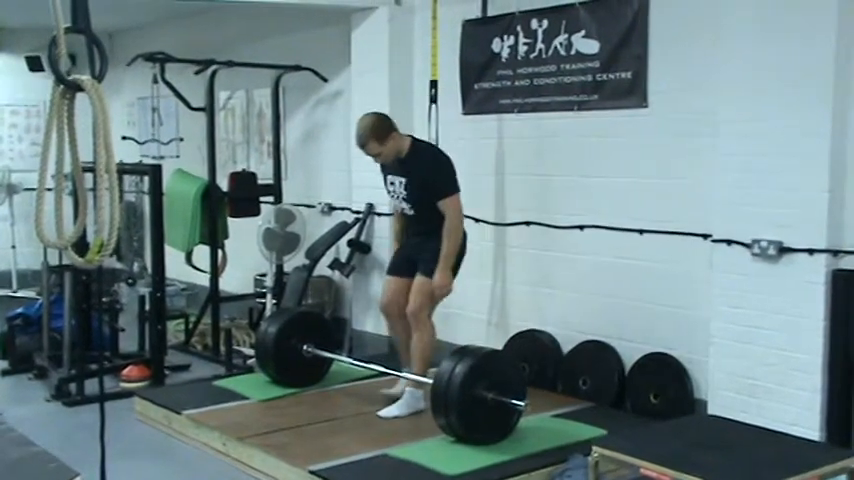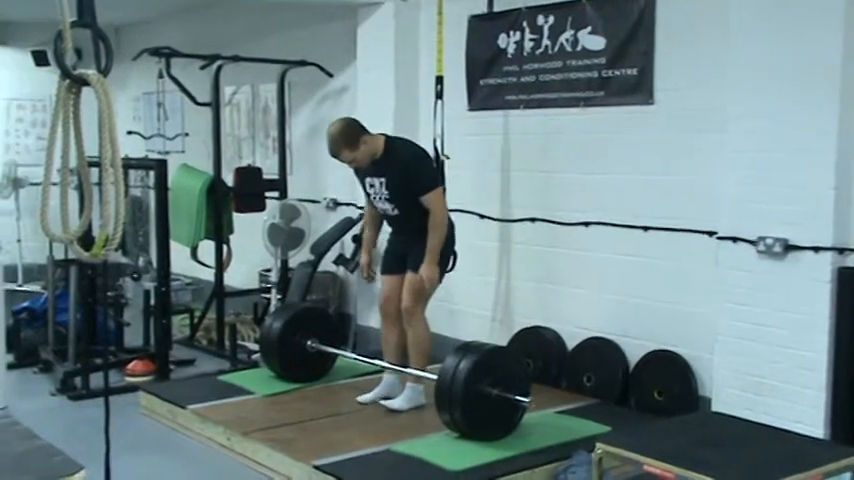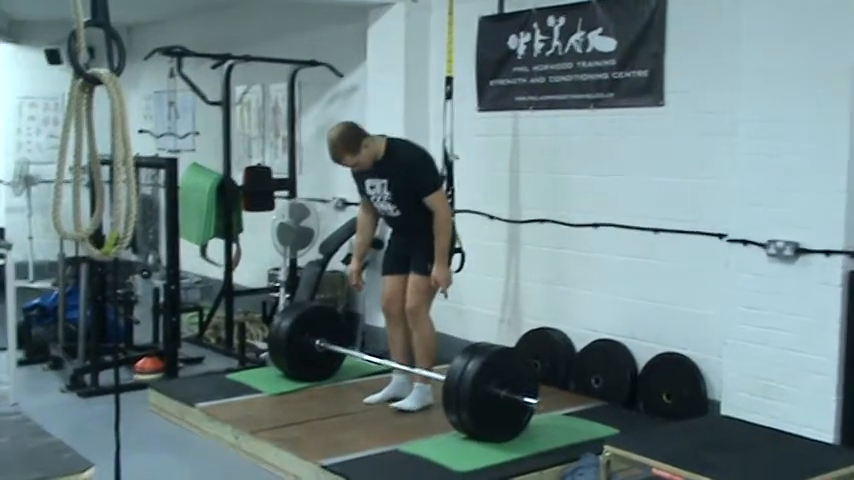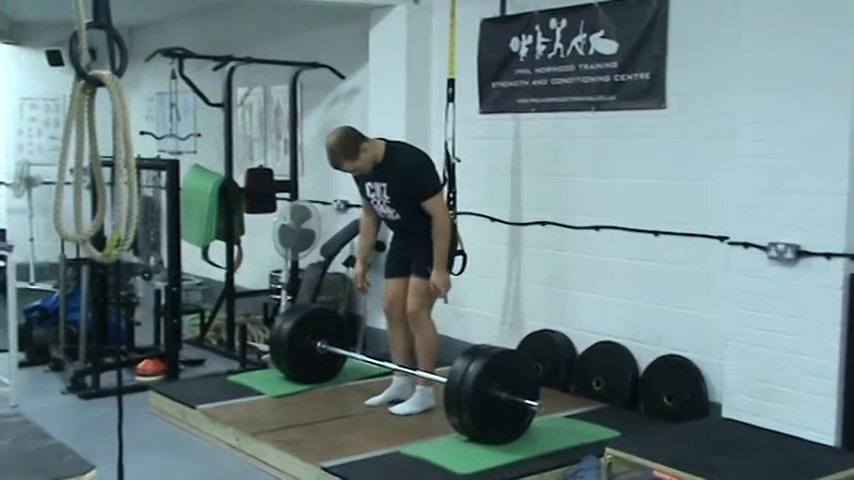
dt=0.4s
person 1, frame 1
left shoulder: (432, 162)
right shoulder: (388, 162)
left elbow: (454, 216)
left wrist: (444, 268)
right wrist: (396, 242)
left hip: (440, 243)
right hip: (412, 240)
left knee: (416, 312)
right knee: (389, 305)
left ankle: (415, 394)
right ankle: (408, 374)
person 1, frame 2
left shoulder: (410, 158)
right shoulder: (363, 164)
left elbow: (438, 211)
left wrist: (431, 262)
right wrist: (366, 250)
left hip: (430, 238)
right hip: (400, 237)
left knee: (410, 307)
right knee: (387, 306)
left ankle: (415, 389)
right ankle: (392, 381)
person 1, frame 3
left shoulder: (412, 159)
right shoulder: (361, 167)
left elbow: (442, 211)
right elbow: (367, 211)
left wrist: (441, 263)
right wrist: (357, 258)
left hip: (430, 238)
right hip: (400, 237)
left knee: (415, 308)
right knee: (391, 307)
left ankle: (422, 389)
right ankle: (400, 381)
person 1, frame 4
left shoulder: (411, 163)
right shoulder: (362, 168)
left elbow: (440, 215)
right elbow: (370, 214)
left wrist: (440, 268)
right wrist: (361, 261)
left hip: (432, 241)
right hip: (402, 240)
left knee: (417, 311)
right knee: (393, 310)
left ankle: (425, 391)
right ankle: (401, 384)
